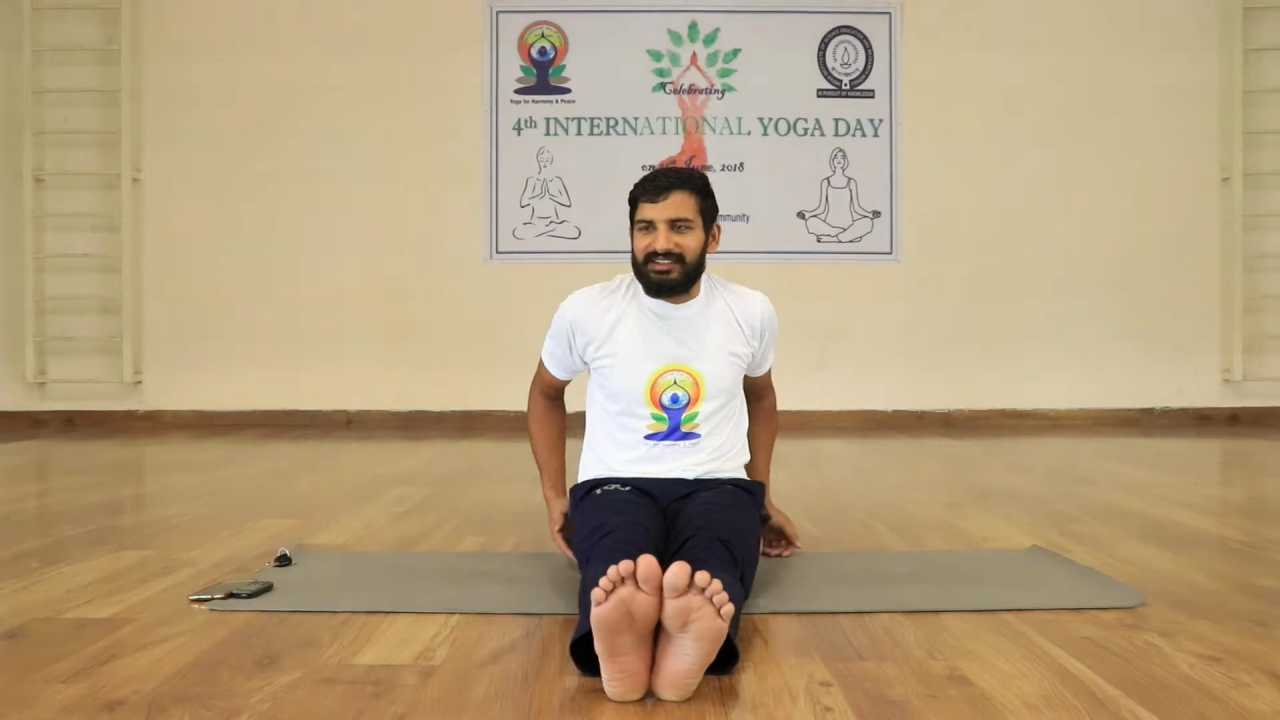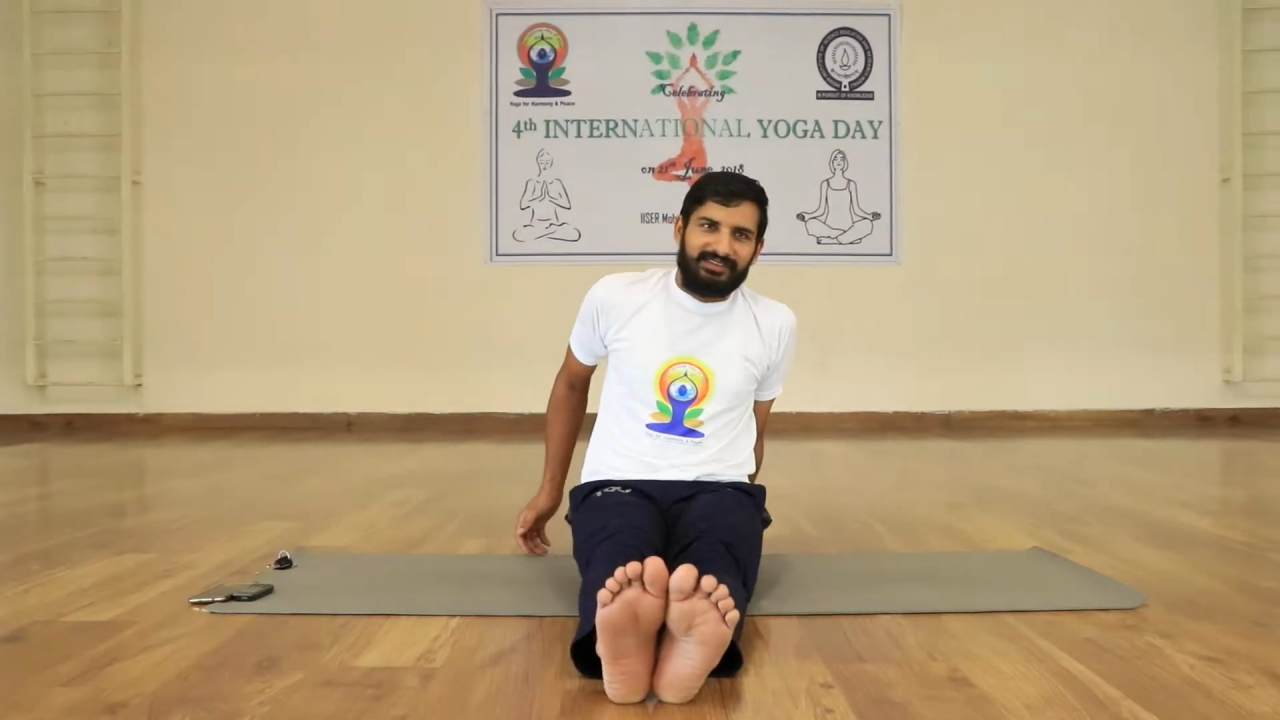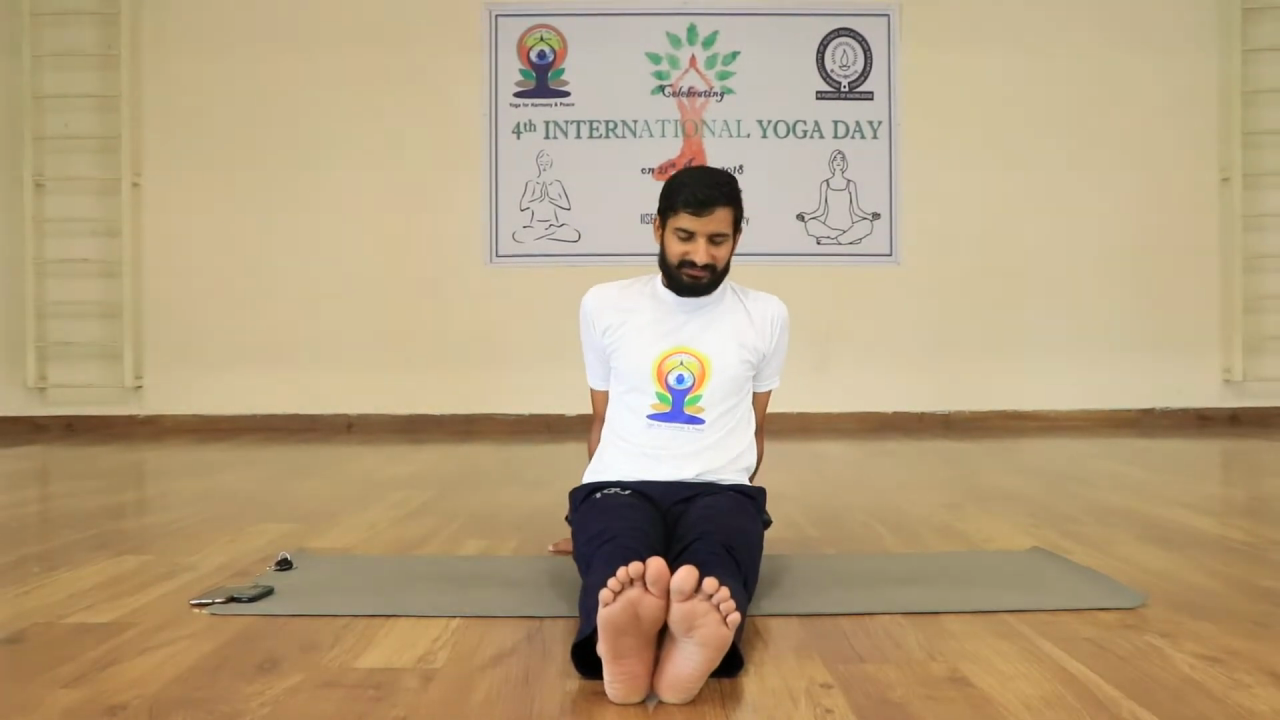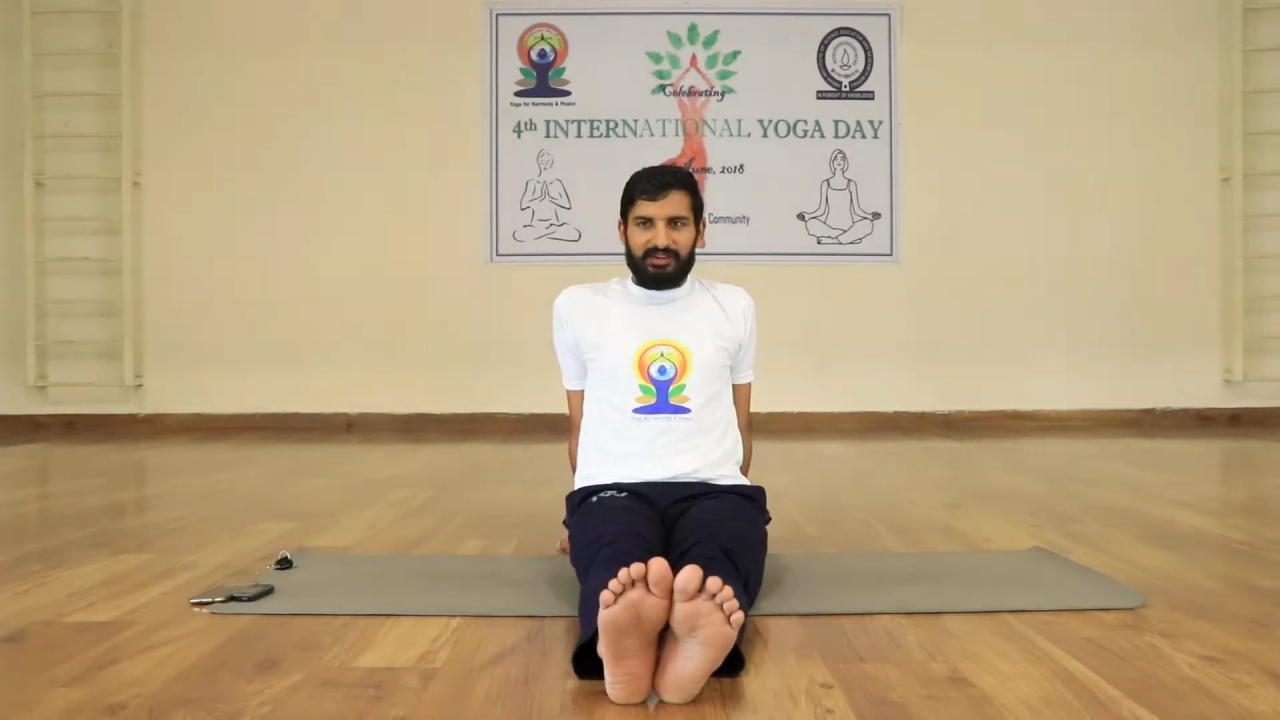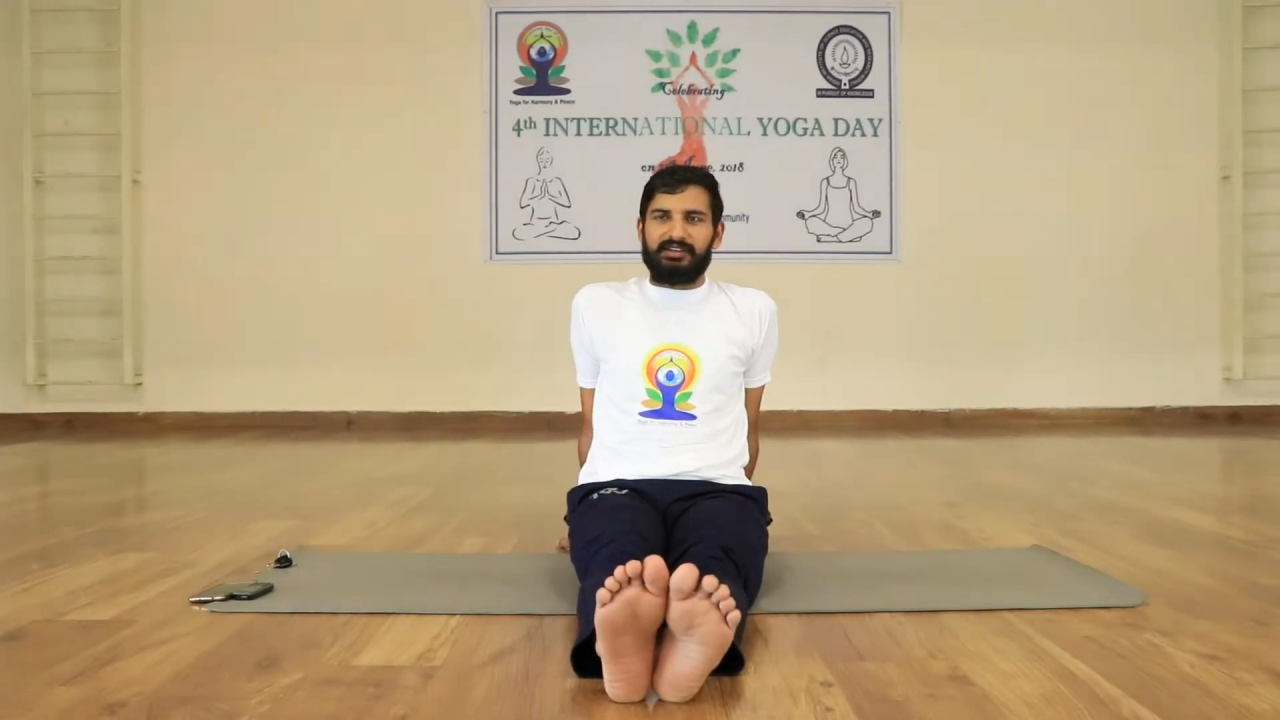
dt=1s
person 1, frame 1
left shoulder: (751, 312)
right shoulder: (586, 310)
right elbow: (546, 394)
left wrist: (760, 492)
right wrist: (554, 494)
left hip: (717, 486)
right hip: (617, 486)
left knee: (712, 569)
right knee: (619, 564)
left ankle: (692, 639)
right ankle: (616, 640)
person 1, frame 2
left shoulder: (774, 323)
right shoulder: (615, 296)
right elbow: (571, 384)
right wrist: (550, 489)
left hip: (718, 489)
right hip: (618, 484)
left knee: (712, 573)
right knee: (620, 570)
left ankle: (693, 642)
right ankle: (620, 641)
person 1, frame 3
left shoulder: (765, 314)
right shoulder: (605, 303)
left wrist: (734, 501)
right wrist: (595, 513)
left hip: (718, 489)
right hip: (621, 484)
left knee: (712, 573)
right knee: (621, 566)
left ankle: (700, 639)
right ankle: (621, 644)
person 1, frame 4
left shoulder: (733, 306)
right shoulder: (577, 306)
left wrist: (731, 501)
right wrist: (587, 511)
left hip: (714, 487)
right hip: (615, 487)
left knee: (715, 581)
right knee: (620, 573)
left ankle: (697, 638)
right ankle: (620, 644)
person 1, frame 5
left shoulder: (753, 310)
right shoulder: (595, 304)
left wrist: (733, 501)
right wrist: (592, 506)
left hip: (716, 487)
right hip: (618, 484)
left knee: (712, 577)
right knee: (618, 569)
left ankle: (700, 637)
right ankle: (619, 643)
